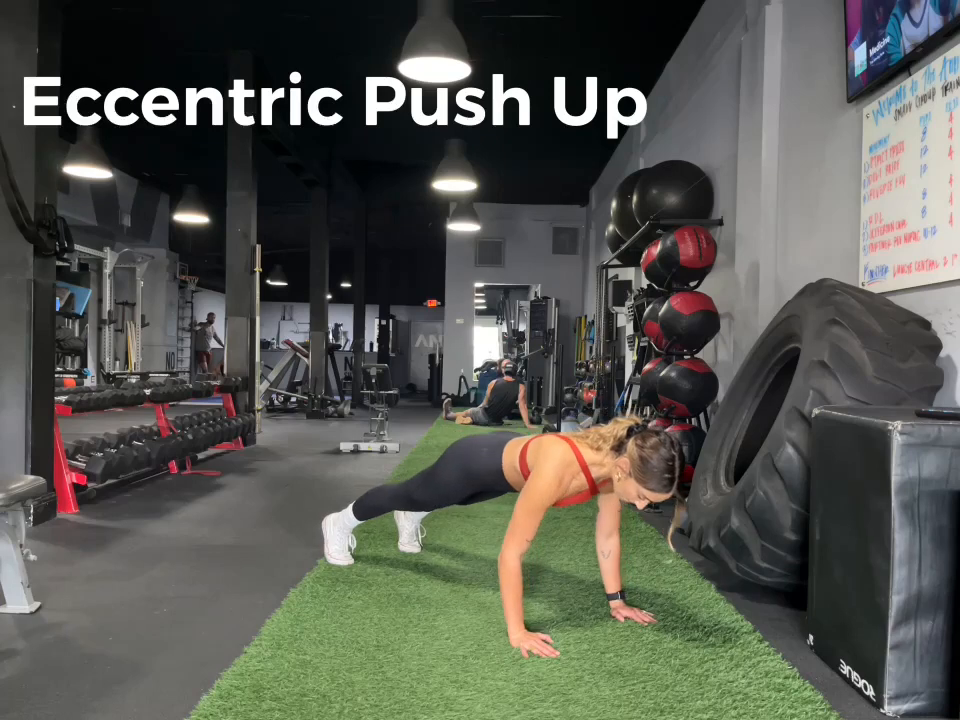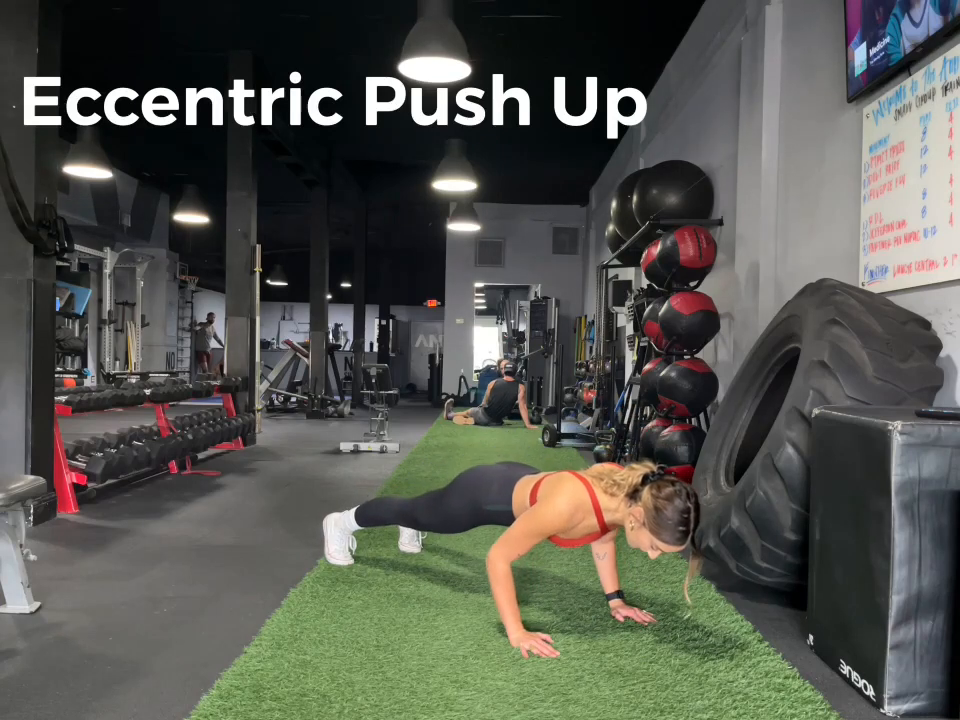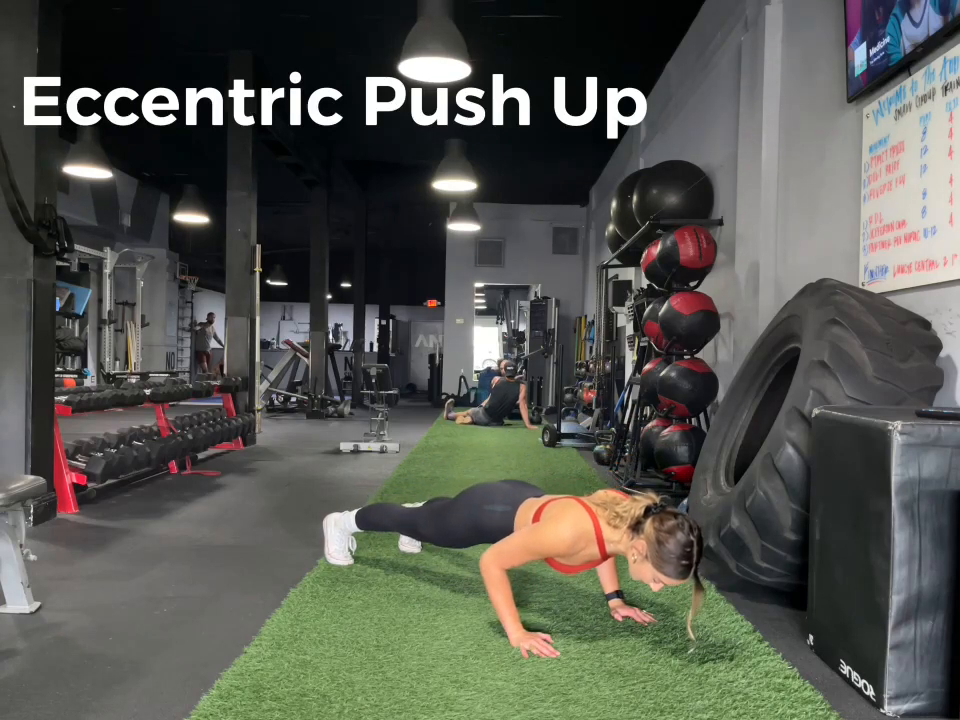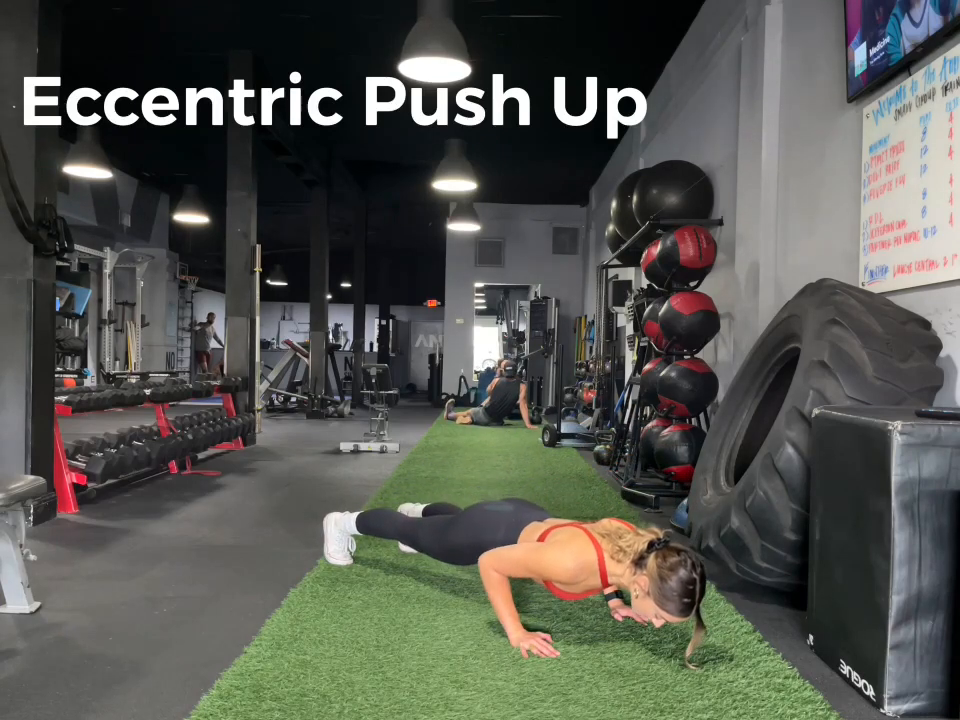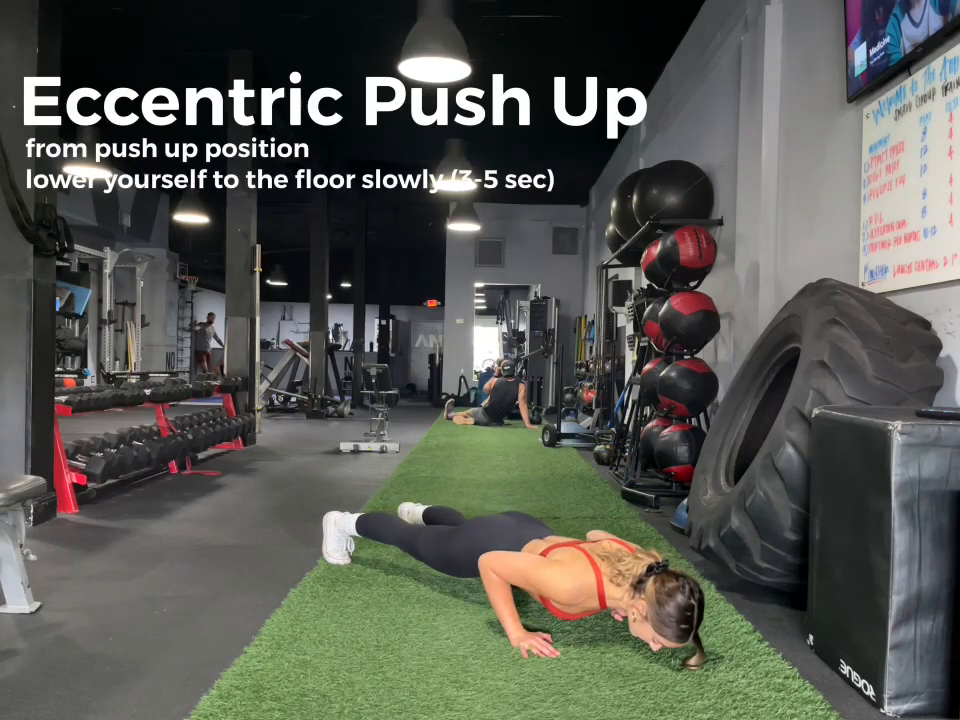
dt=0.7s
person 1, frame 1
left shoulder: (617, 461)
right shoulder: (559, 467)
left elbow: (608, 535)
right elbow: (511, 552)
left wrist: (615, 599)
right wrist: (516, 631)
left hip: (510, 458)
right hip: (476, 462)
right knee: (409, 496)
left ankle: (410, 524)
right ankle: (340, 522)
person 1, frame 2
left shoulder: (630, 493)
right shoulder: (568, 505)
left elbow: (603, 539)
right elbow: (497, 558)
left wrist: (615, 599)
right wrist: (516, 632)
left hip: (519, 484)
right hip: (484, 494)
right knee: (413, 513)
left ankle: (412, 529)
right ankle: (342, 522)
person 1, frame 3
left shoulder: (632, 516)
right shoulder: (571, 532)
right elbow: (491, 563)
left wrist: (614, 599)
right wrist: (516, 633)
left hip: (523, 502)
right hip: (487, 515)
right knee: (412, 525)
left ankle: (416, 508)
right ankle: (343, 522)
person 1, frame 4
left shoulder: (638, 546)
right shoulder: (573, 562)
right elbow: (489, 563)
left wrist: (614, 599)
right wrist: (516, 633)
left hip: (524, 520)
right hip: (488, 534)
left knee: (451, 517)
right knee: (412, 534)
left ankle: (416, 510)
right ankle: (343, 523)
person 1, frame 5
left shoulder: (639, 566)
right shoulder: (573, 585)
right elbow: (488, 563)
left wrist: (613, 602)
right wrist: (516, 633)
left hip: (527, 534)
right hip: (491, 546)
left knee: (461, 525)
right knee: (410, 539)
left ankle: (417, 511)
right ankle: (344, 522)
